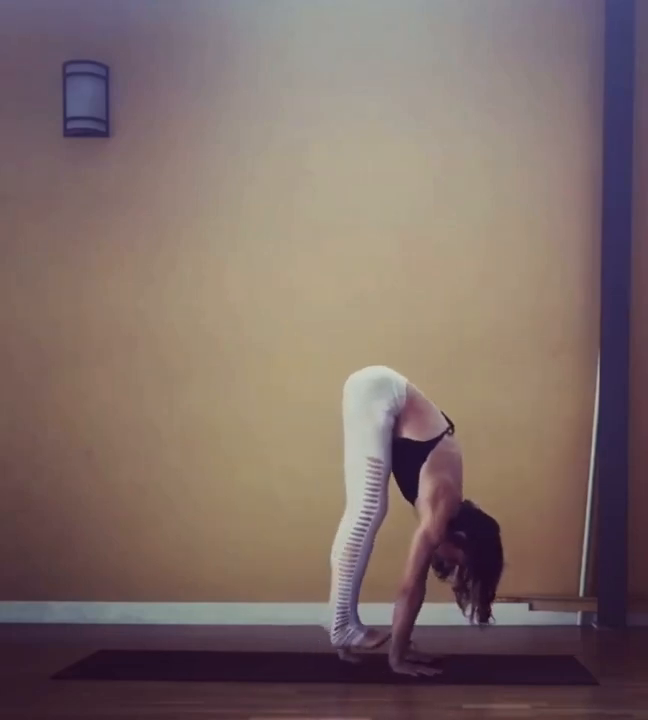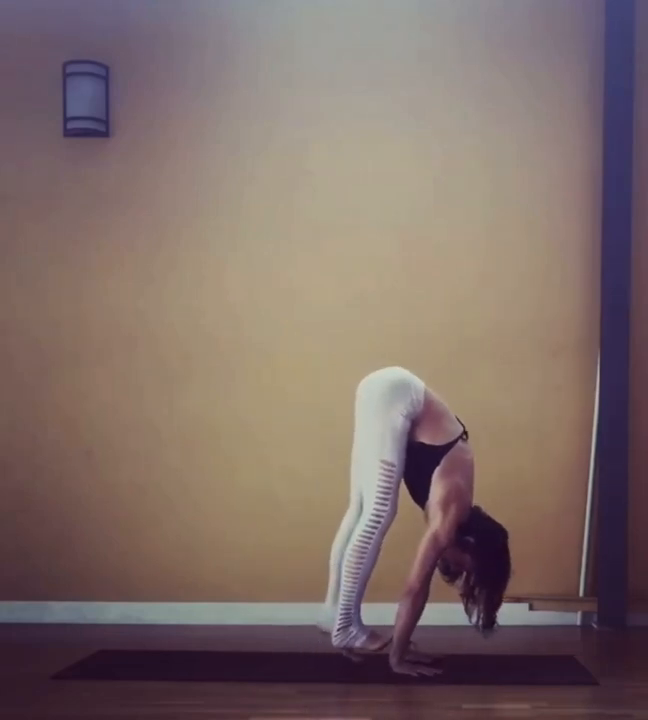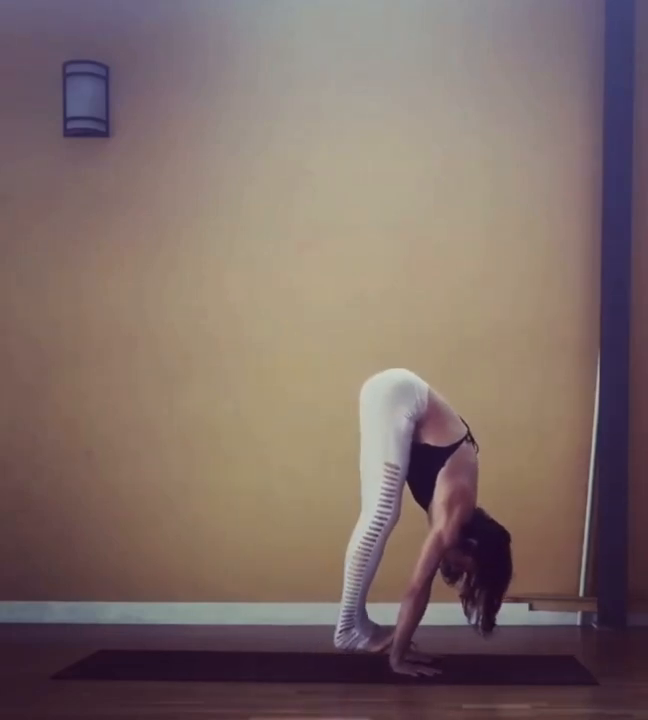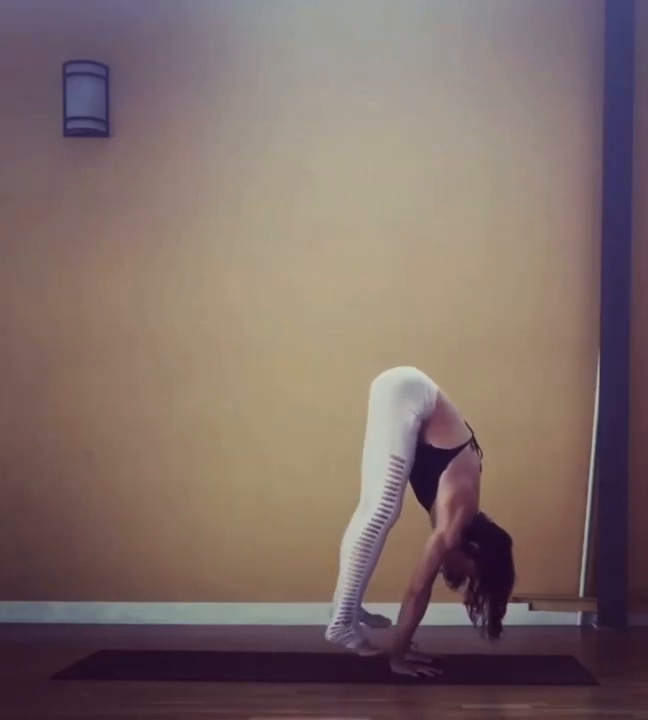
dt=0.5s
person 1, frame 1
left shoulder: (446, 509)
right shoulder: (439, 516)
left elbow: (414, 582)
right elbow: (410, 587)
left wrist: (402, 646)
right wrist: (397, 657)
left hip: (379, 392)
left knee: (360, 512)
right knee: (369, 514)
left ankle: (340, 617)
right ankle: (343, 624)
person 1, frame 2
left shoulder: (453, 512)
right shoulder: (448, 522)
left elbow: (418, 585)
right elbow: (415, 588)
right wrist: (397, 657)
left hip: (389, 392)
left knee: (362, 510)
right knee: (378, 516)
left ankle: (334, 612)
right ankle: (345, 626)
person 1, frame 3
left shoulder: (460, 517)
right shoulder: (451, 524)
right elbow: (417, 589)
right wrist: (398, 658)
left knee: (375, 517)
right knee: (382, 518)
left ankle: (355, 622)
right ankle: (349, 629)
person 1, frame 4
left shoulder: (458, 518)
right shoulder: (453, 527)
left elbow: (420, 585)
right elbow: (418, 590)
right wrist: (398, 657)
left knee: (373, 509)
right knee: (382, 512)
left ankle: (347, 610)
right ankle: (343, 622)
